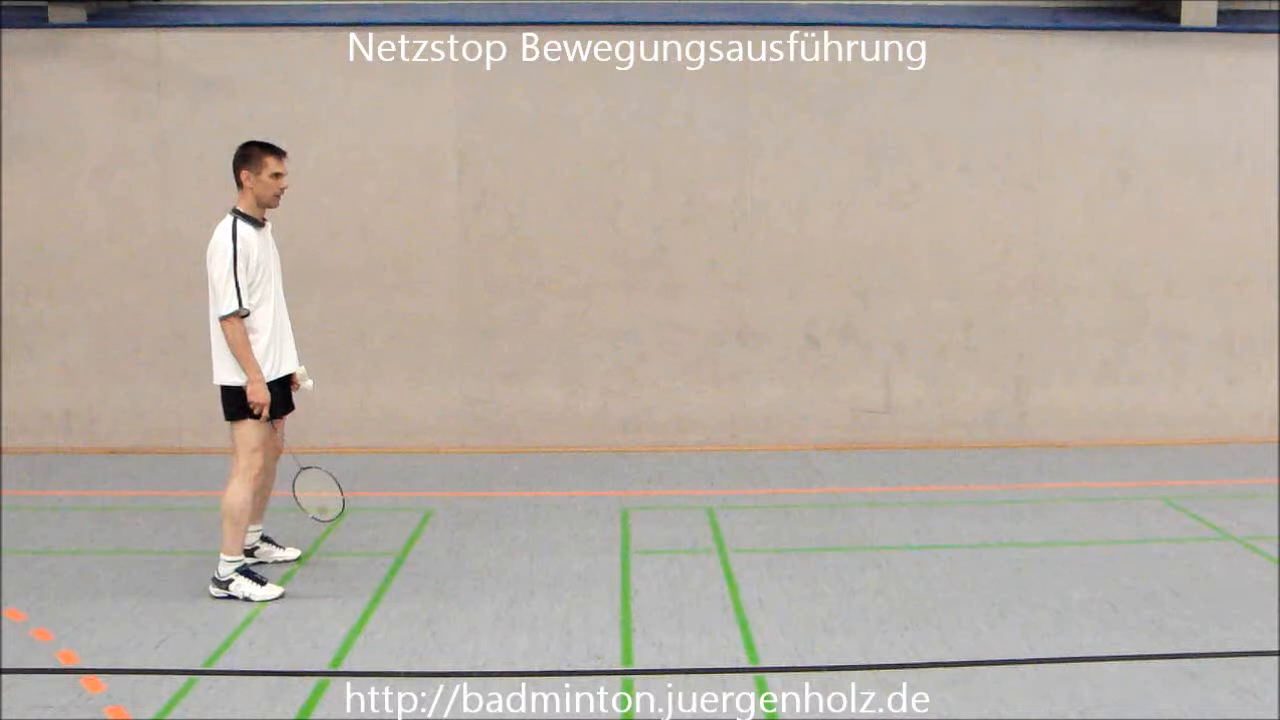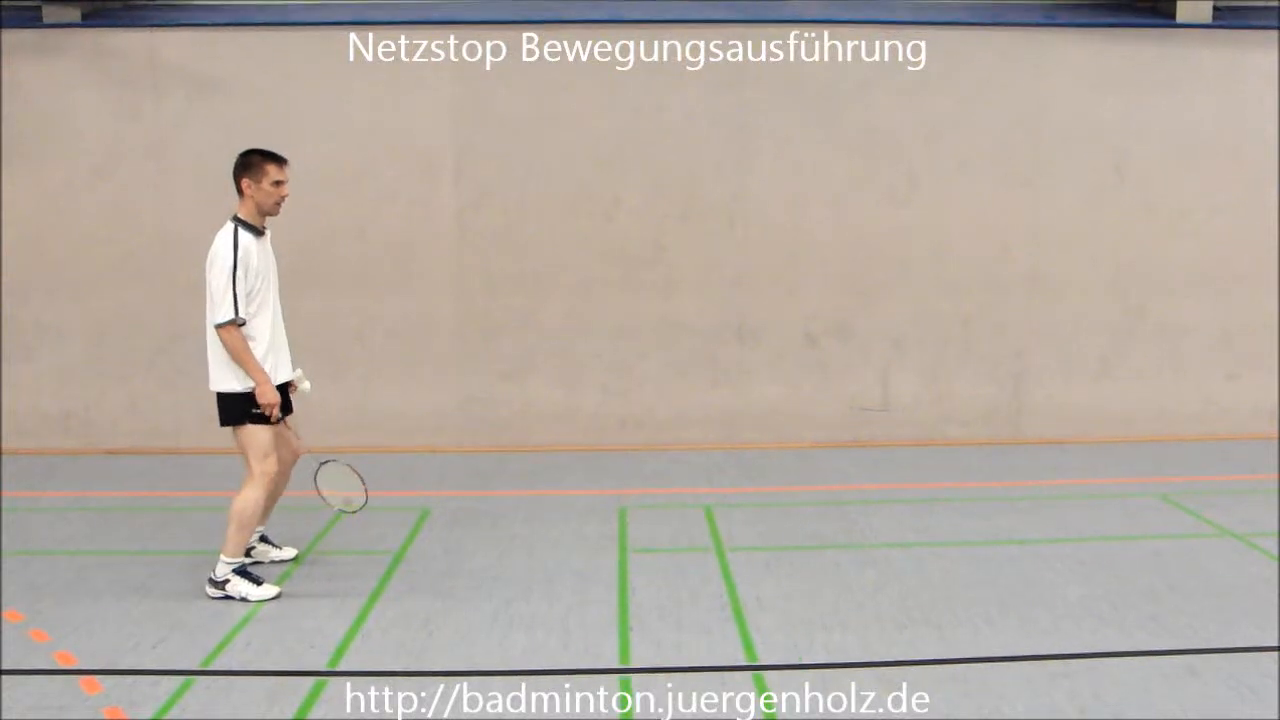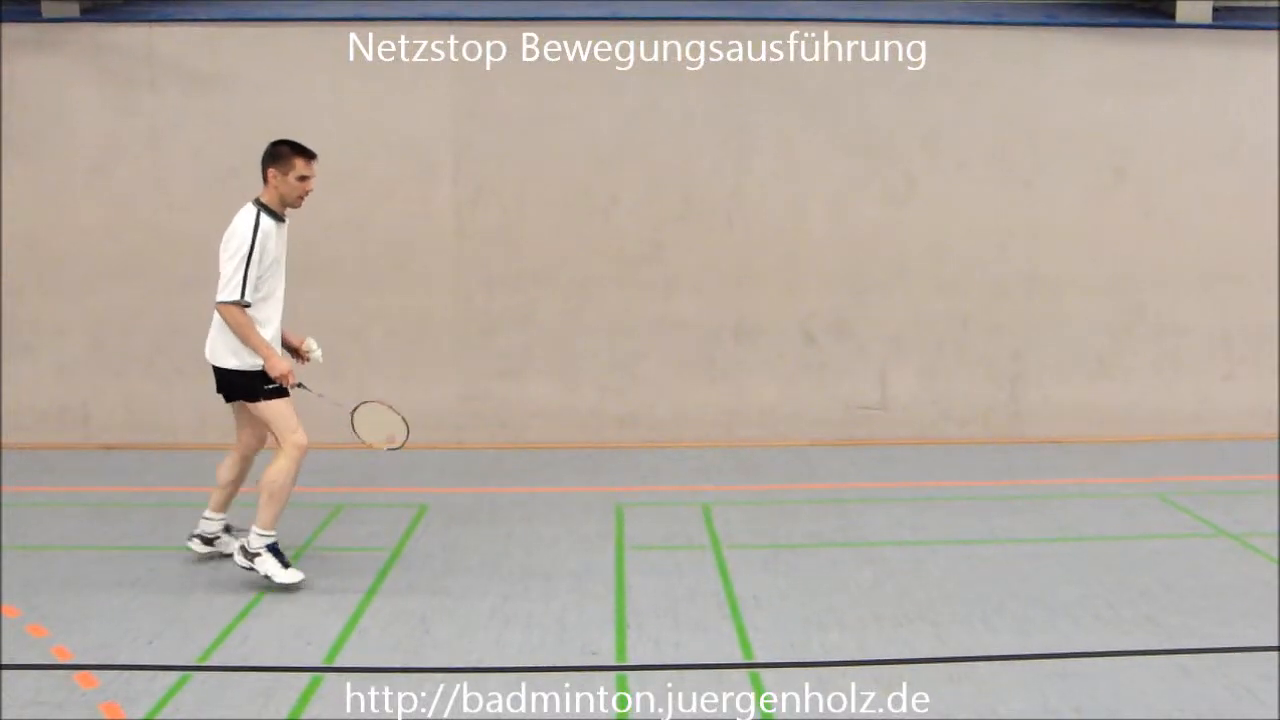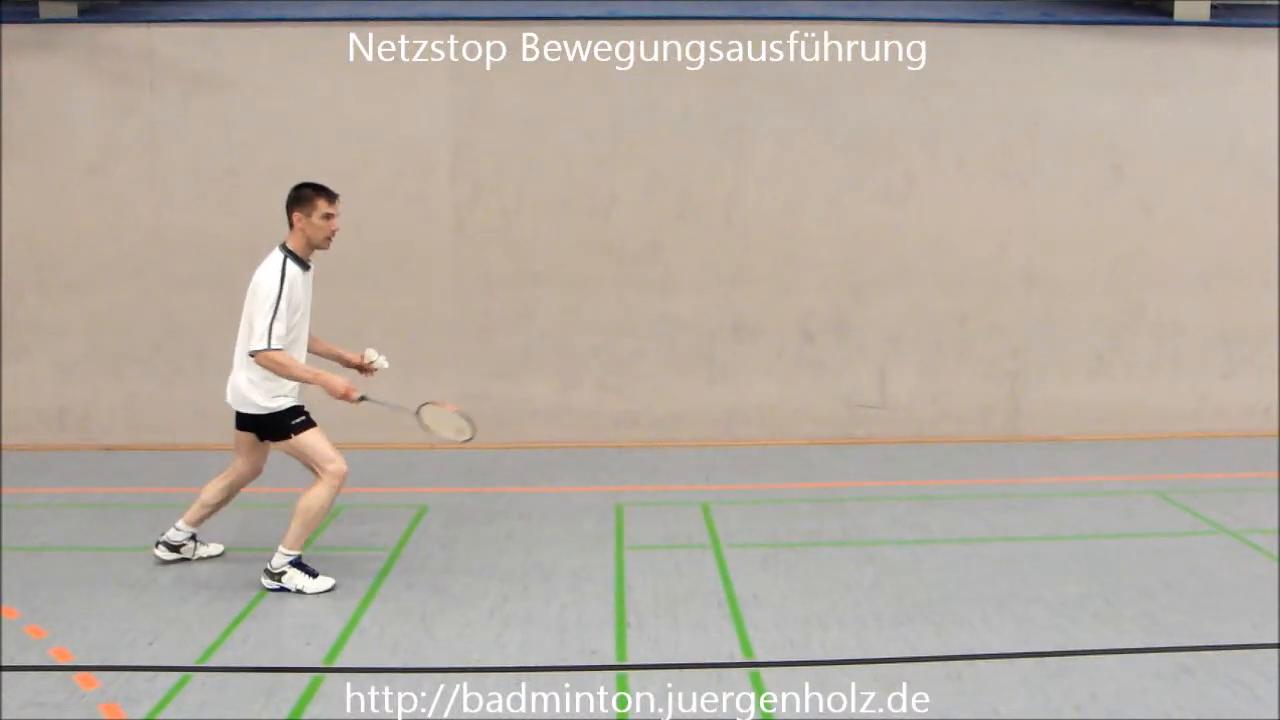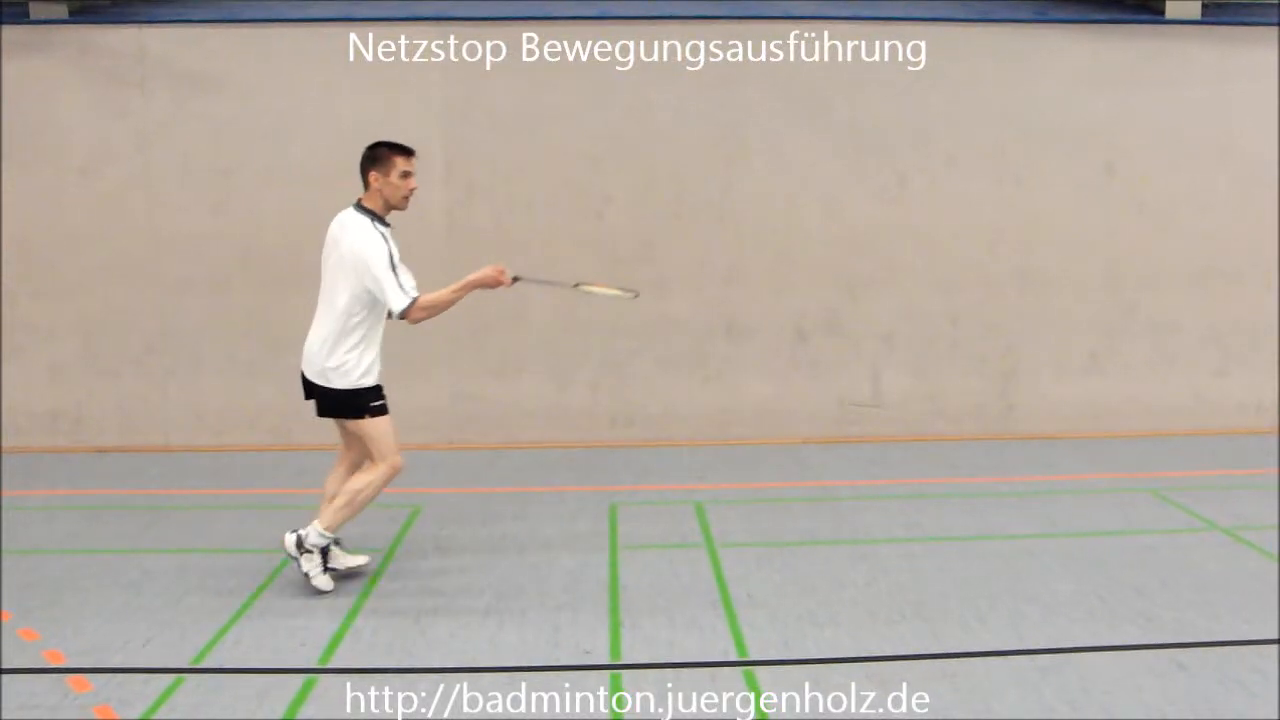
dt=1s
person 1, frame 1
left shoulder: (262, 231)
right shoulder: (232, 237)
right elbow: (229, 317)
left wrist: (285, 364)
right wrist: (254, 378)
left hip: (272, 370)
right hip: (248, 378)
left knee: (270, 455)
right knee: (249, 466)
left ankle: (253, 539)
right ankle: (228, 572)
person 1, frame 2
left shoulder: (260, 237)
right shoulder: (232, 245)
right elbow: (225, 324)
left wrist: (279, 370)
right wrist: (260, 380)
left hip: (268, 376)
right hip: (244, 383)
left knee: (287, 454)
right knee: (264, 470)
left ankle: (252, 539)
right ankle: (226, 573)
person 1, frame 3
left shoulder: (275, 223)
right shoulder: (251, 228)
right elbow: (227, 304)
left wrist: (284, 338)
right wrist: (270, 355)
left hip: (251, 357)
right hip: (244, 360)
left knee: (249, 443)
right knee: (294, 443)
left ankle: (210, 530)
right ankle: (258, 545)
person 1, frame 4
left shoulder: (298, 268)
right shoulder: (278, 276)
right elbow: (264, 353)
left wrist: (341, 355)
right wrist: (325, 380)
left hip: (257, 395)
right hip: (268, 399)
left knee: (244, 470)
right knee: (333, 470)
left ankle: (177, 538)
right ankle: (281, 566)
person 1, frame 5
left shoulder: (346, 222)
right shoulder: (372, 241)
right elbow: (412, 310)
left wrist: (382, 306)
right wrist: (473, 282)
left hip: (328, 363)
right hip: (346, 371)
left knee: (356, 453)
right knee: (386, 462)
left ankle: (318, 543)
right ankle: (314, 538)
